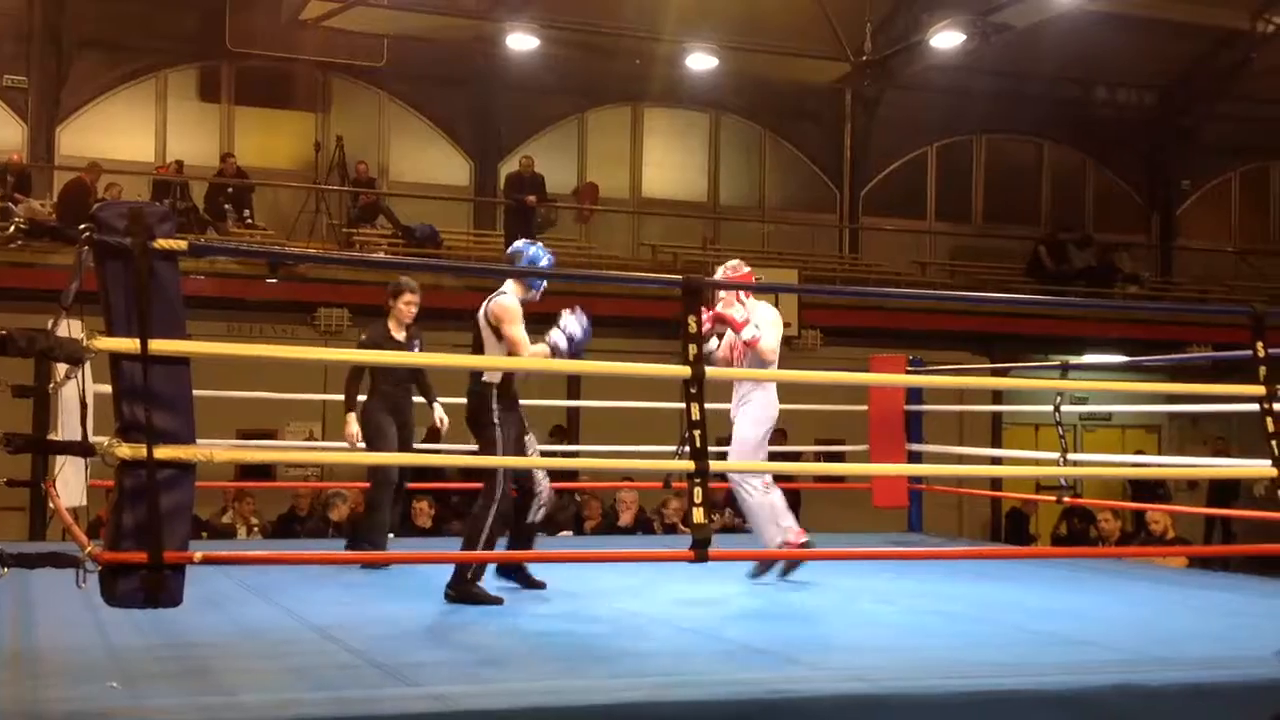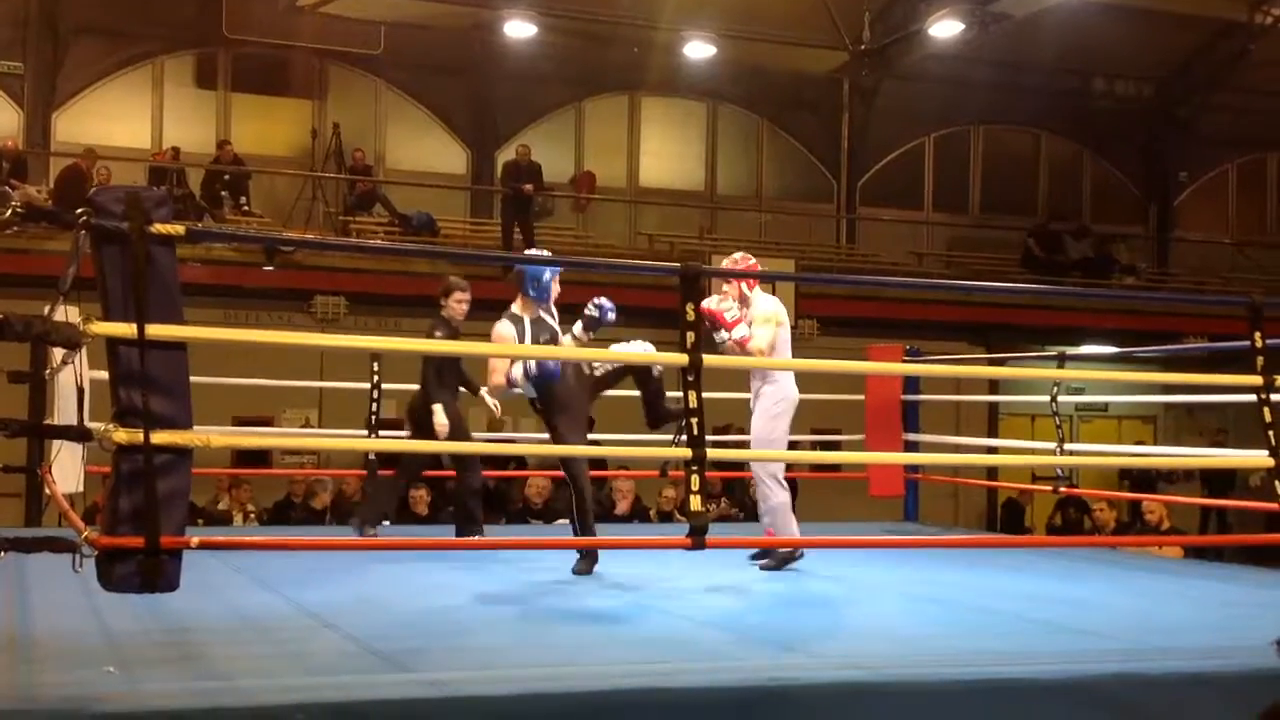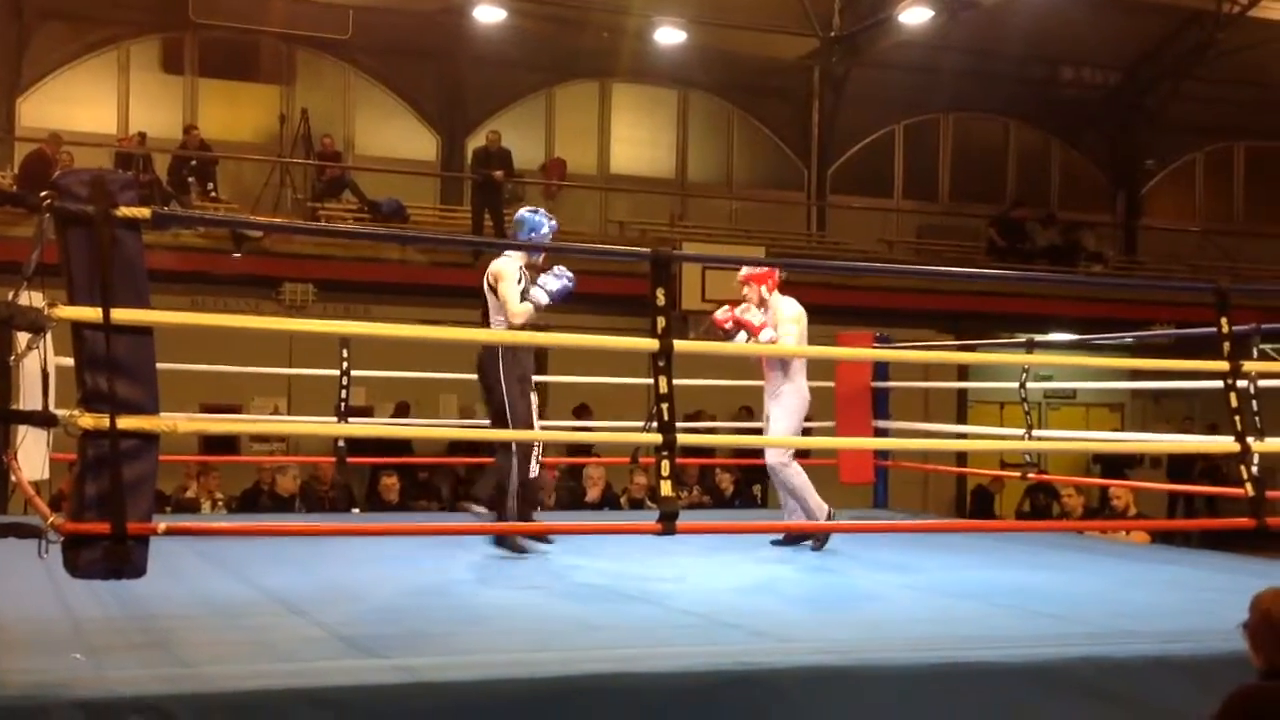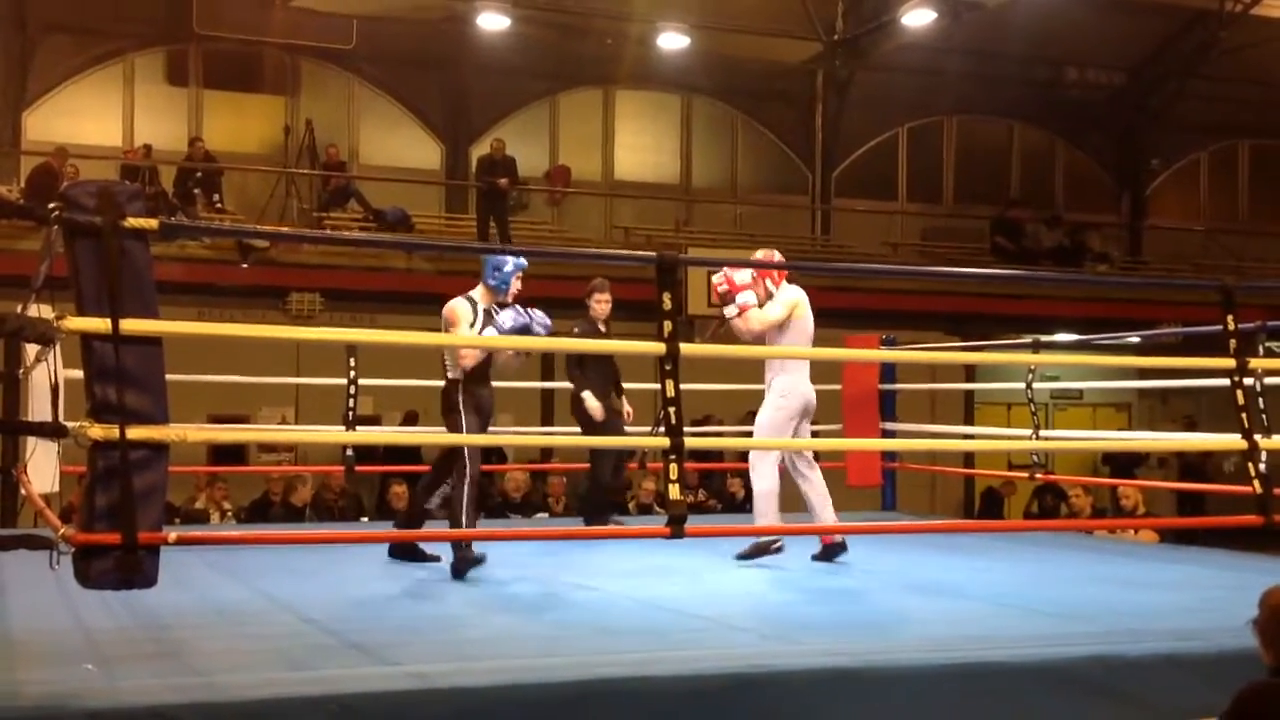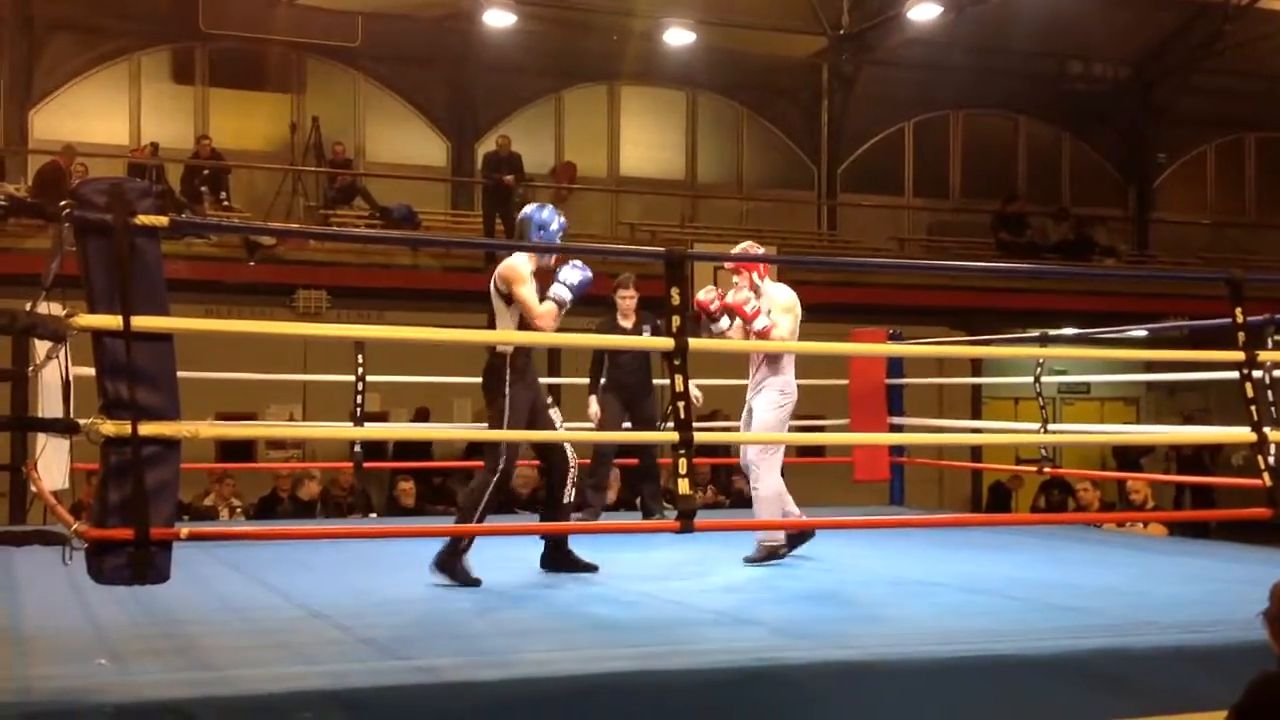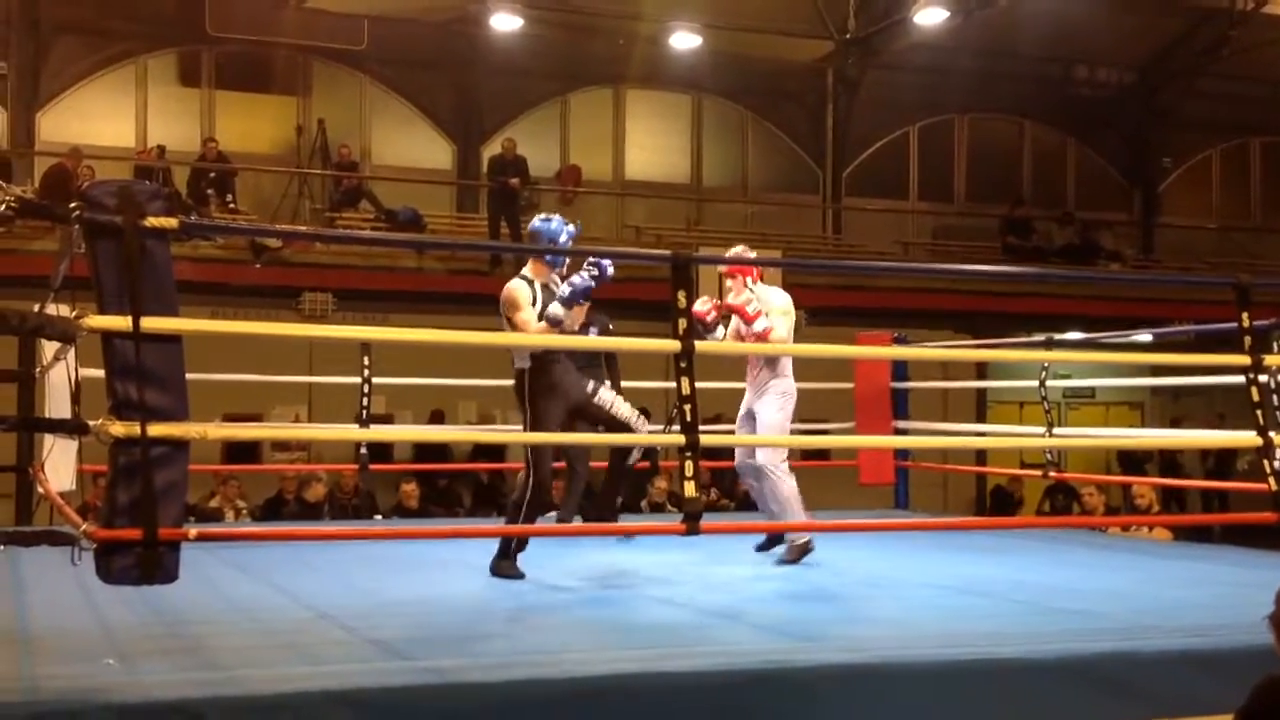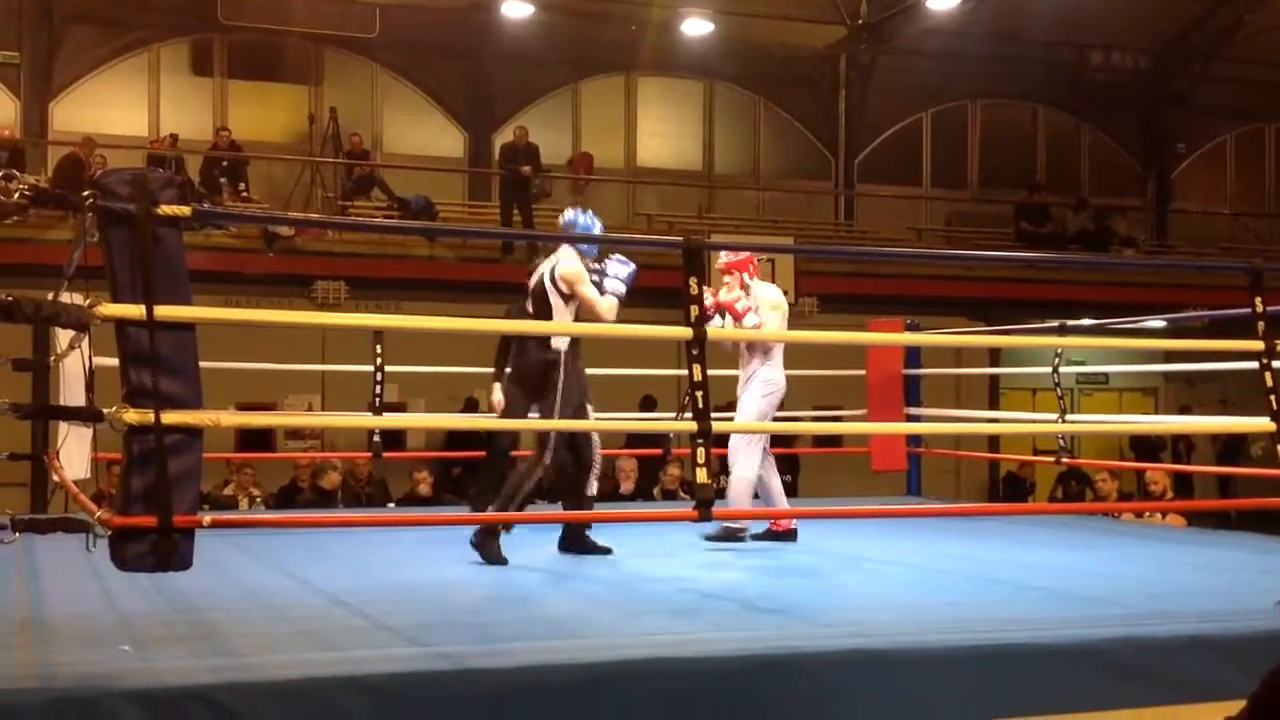
dt=0.7s
person 1, frame 1
left shoulder: (509, 305)
right shoulder: (501, 304)
left elbow: (523, 358)
right elbow: (527, 356)
left wrist: (562, 337)
right wrist: (563, 337)
left hip: (505, 403)
right hip: (491, 405)
left knee: (535, 486)
right knee: (496, 492)
left ankle: (512, 563)
right ankle: (463, 581)
person 1, frame 2
left shoulder: (546, 309)
right shoulder: (506, 330)
right elbow: (495, 382)
left wrist: (587, 326)
right wrist: (530, 370)
left hip: (578, 376)
right hip: (554, 402)
left knee: (641, 351)
right knee: (577, 477)
left ankle: (658, 413)
right ankle: (588, 549)
person 1, frame 3
left shoulder: (521, 271)
right shoulder: (503, 267)
right elbow: (514, 317)
left wrist: (550, 291)
right wrist: (545, 291)
left hip: (516, 360)
right hip: (502, 361)
left knee: (525, 442)
right knee: (516, 443)
left ankle: (520, 519)
right ankle: (506, 525)
person 1, frame 4
left shoulder: (494, 311)
right shoulder: (459, 307)
left elbow: (499, 358)
right elbow: (465, 357)
left wrist: (523, 333)
right wrist: (500, 329)
left hip: (482, 396)
right hip: (461, 396)
left knee: (445, 471)
right knee: (467, 470)
left ankle: (403, 541)
right ankle: (463, 553)
person 1, frame 5
left shoulder: (525, 273)
right shoulder: (514, 269)
left elbow: (542, 326)
right elbow: (541, 322)
left wrist: (561, 293)
right wrist: (565, 289)
left hip: (525, 377)
right hip: (506, 376)
left knee: (561, 460)
right knee: (501, 465)
left ankle: (556, 551)
right ankle: (452, 555)
person 1, frame 6
left shoulder: (553, 282)
right shoulder: (516, 289)
left elbow: (569, 326)
right elbow: (533, 338)
left wrist: (589, 289)
right wrist: (562, 302)
left hip: (567, 377)
right hip: (538, 386)
left knee: (634, 428)
right knee: (538, 474)
right ankle: (506, 555)
person 1, frame 7
left shoulder: (546, 269)
right shoulder: (571, 267)
right elbow: (604, 314)
left wrist: (596, 283)
right wrist: (617, 282)
left hip: (551, 367)
right hip: (556, 369)
left knee: (585, 450)
right knee: (547, 454)
left ankle: (575, 532)
right ankle: (489, 531)
person 2, frame 1
left shoulder: (764, 313)
right shoulder: (731, 322)
left elbow: (769, 354)
right elbow: (720, 362)
left wrist: (741, 323)
right wrist: (708, 334)
left hip: (759, 402)
right hip: (744, 404)
left knee: (742, 475)
right knee: (756, 479)
left ankle: (771, 546)
right ankle: (793, 537)
person 2, frame 2
left shoulder: (766, 306)
right shoulder: (751, 309)
left elbow: (759, 352)
right elbow: (736, 354)
left wrist: (733, 322)
right wrist: (717, 325)
left hip: (776, 393)
right hip: (766, 393)
left knee: (766, 470)
right knee: (764, 469)
left ankle: (787, 545)
right ankle: (775, 536)
person 2, frame 3
left shoulder: (788, 309)
right shoulder: (764, 313)
left wrist: (759, 327)
right wrist: (733, 330)
left hip: (791, 393)
right hip: (774, 395)
left knee: (778, 458)
right knee: (776, 463)
left ankle: (820, 513)
right ankle: (800, 523)
person 2, frame 4
left shoulder: (789, 295)
right shoulder: (787, 301)
left elbow: (755, 325)
right elbow: (747, 331)
left wrist: (742, 290)
right wrist: (728, 299)
left hip: (786, 389)
right hip: (799, 391)
left knee: (762, 458)
right knee: (803, 464)
left ankle: (768, 534)
right ankle: (831, 535)
person 2, frame 5
left shoulder: (782, 295)
right shoulder: (749, 301)
left elbow: (779, 341)
right elbow: (733, 342)
left wrist: (749, 313)
right wrist: (715, 316)
left hip: (777, 388)
right hip: (757, 390)
left knee: (759, 460)
right knee: (755, 463)
left ankle: (771, 540)
right ankle: (793, 527)
person 2, frame 6
left shoulder: (776, 299)
right shoulder: (742, 308)
left elbow: (778, 344)
left wrist: (750, 313)
right wrist: (710, 324)
left hip: (776, 391)
right hip: (753, 392)
left knee: (769, 461)
right knee: (745, 462)
left ankle: (799, 538)
right ankle: (781, 523)
person 2, frame 7
left shoulder: (768, 294)
right shoulder: (743, 300)
left elbow: (768, 339)
left wrist: (739, 311)
right wrist: (710, 315)
left hip: (767, 380)
right hip: (750, 383)
left knee: (742, 443)
right knee: (758, 454)
left ankle: (735, 523)
right ankle: (782, 523)
person 3, frame 1
left shoulder: (414, 337)
right shoulder: (373, 335)
right elbow: (354, 378)
left wrist: (435, 404)
right wrist: (351, 418)
left hip: (404, 414)
right hip: (378, 412)
left knee: (395, 480)
right knee: (386, 477)
left ankle: (360, 541)
right ankle: (371, 548)
person 3, frame 2
left shoulder: (451, 330)
right shoulder: (440, 331)
right elbow: (429, 374)
left wrist: (482, 393)
right wrist: (438, 410)
left hip: (427, 406)
right hip: (439, 405)
left knee: (410, 467)
right knee: (470, 464)
left ankle: (368, 519)
right ankle: (470, 530)
person 3, frame 3
left shoulder: (522, 319)
right shoulder: (510, 318)
right elbow: (501, 357)
left wrist: (529, 389)
left hip: (516, 392)
right hip: (508, 392)
left knee: (525, 448)
right knee: (517, 448)
left ankle: (511, 511)
right ankle: (481, 498)
person 3, frame 4
left shoulder: (606, 328)
right shoulder: (582, 329)
right elbow: (571, 368)
left wrist: (622, 399)
right wrist: (586, 396)
left hip: (605, 399)
right hip: (590, 400)
left knee: (620, 455)
right knee: (603, 457)
left ankle: (599, 511)
right ankle: (596, 516)
person 3, frame 5
left shoulder: (650, 324)
right shoulder: (605, 327)
right elbow: (597, 365)
left wrist: (689, 384)
right wrist: (592, 398)
left hip: (643, 394)
right hip: (613, 393)
left knee: (648, 452)
right knee: (603, 449)
left ankle: (652, 509)
right ankle: (591, 509)
person 3, frame 6
left shoulder: (600, 323)
left elbow: (612, 363)
left wrist: (618, 396)
left knee: (579, 455)
right knee: (572, 453)
left ankle: (567, 514)
right ankle: (595, 514)
person 3, frame 7
right shoulder: (515, 312)
right elbow: (503, 350)
right wrist: (496, 386)
right hip: (520, 382)
right knee: (502, 441)
right ankle: (481, 502)
